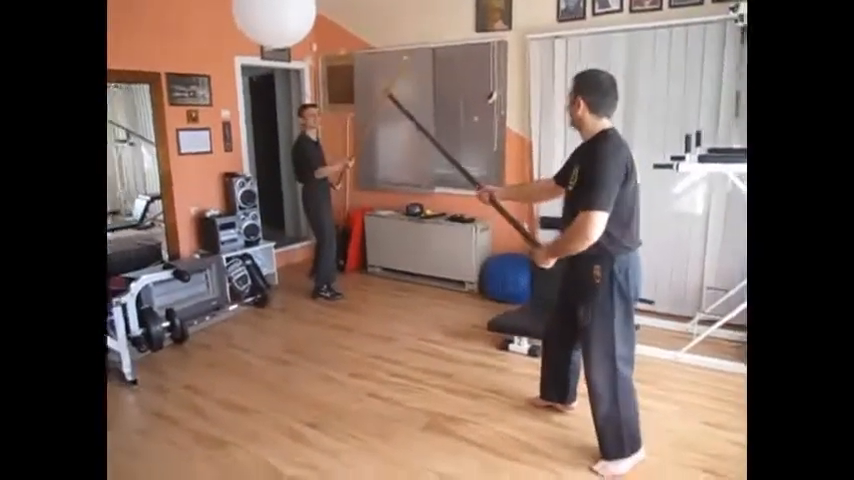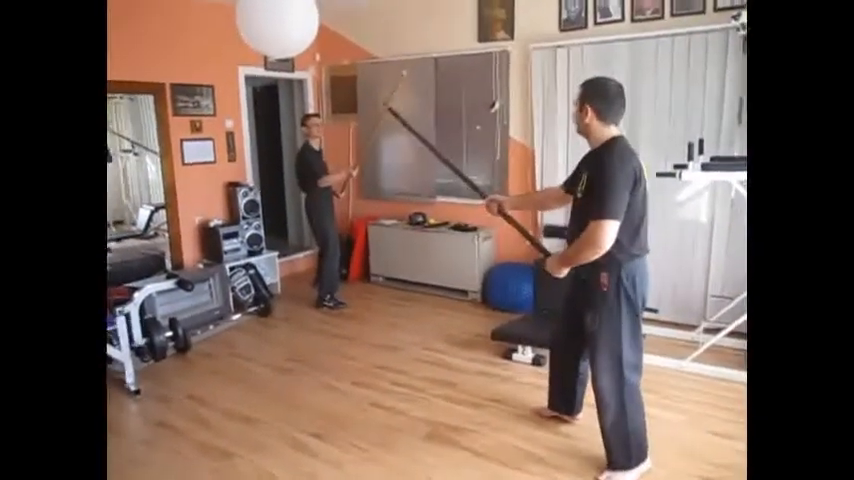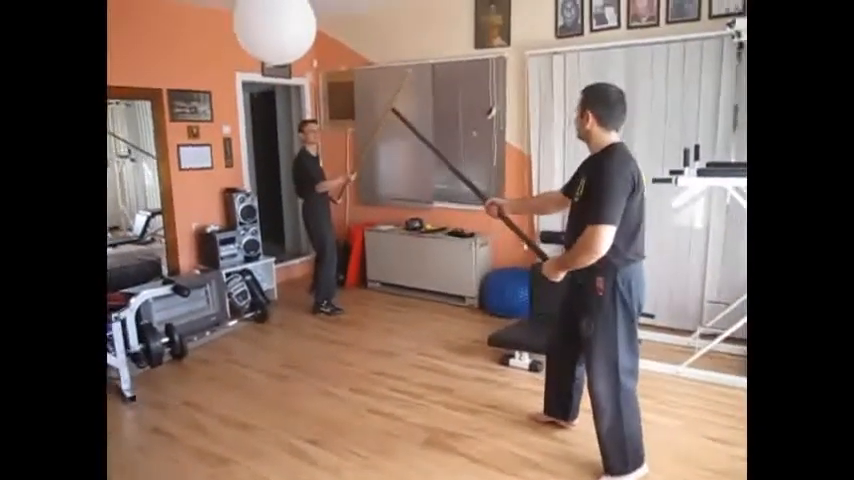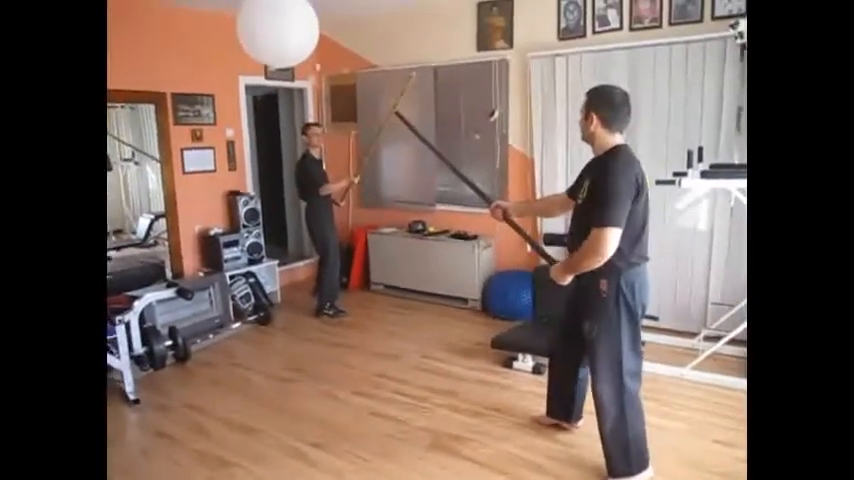
dt=0.3s
person 1, frame 1
left shoulder: (608, 153)
right shoulder: (589, 150)
left elbow: (589, 230)
right elbow: (553, 187)
left wrist: (549, 253)
right wrist: (501, 192)
left hip: (609, 268)
right hip: (586, 264)
left knee: (606, 359)
right knee: (560, 332)
right ankle: (559, 395)
person 1, frame 2
left shoulder: (616, 161)
right shoulder: (596, 157)
left elbow: (601, 238)
right elbow: (561, 195)
left wrist: (562, 261)
right wrist: (509, 202)
left hip: (615, 276)
right hip: (593, 273)
left knee: (613, 368)
right knee: (566, 340)
right ankle: (564, 406)
person 1, frame 3
left shoulder: (615, 167)
right shoulder: (596, 163)
left elbow: (597, 243)
right elbow: (560, 199)
left wrist: (558, 266)
right wrist: (509, 205)
left hip: (612, 282)
right hip: (590, 278)
left knee: (609, 373)
right knee: (563, 345)
right ankle: (561, 410)
person 1, frame 4
left shoulder: (618, 169)
right shoulder: (599, 164)
left elbow: (603, 246)
right elbow: (564, 201)
left wrist: (565, 268)
right wrist: (514, 208)
left hip: (615, 284)
right hip: (594, 281)
left knee: (613, 375)
right knee: (566, 347)
right ankle: (564, 413)
person 2, frame 1
left shoulder: (314, 141)
right shoulder: (302, 145)
right elbow: (316, 172)
left wrist: (330, 181)
right wrist: (341, 166)
left hip: (321, 193)
right hip: (314, 195)
left knee: (325, 238)
right knee: (328, 239)
left ankle: (318, 273)
right ankle: (322, 286)
person 2, frame 2
left shoulder: (317, 151)
right shoulder: (306, 154)
right elbow: (320, 181)
left wrist: (333, 190)
right wrist: (345, 175)
left hip: (324, 203)
right hip: (317, 204)
left knee: (327, 247)
right knee: (331, 249)
left ankle: (321, 282)
right ankle: (326, 296)
person 2, frame 3
left shoulder: (313, 157)
right shoulder: (303, 160)
right elbow: (318, 186)
left wrist: (330, 195)
right wrist: (343, 180)
left hip: (320, 208)
right hip: (314, 210)
left knee: (324, 253)
right knee: (328, 254)
left ankle: (318, 288)
right ankle: (322, 301)
person 2, frame 4
left shoulder: (316, 160)
right shoulder: (306, 163)
right elbow: (322, 189)
left wrist: (333, 198)
right wrist: (346, 182)
left hip: (323, 211)
right hip: (317, 213)
left knee: (327, 255)
right knee: (331, 257)
left ankle: (321, 291)
right ankle: (325, 304)
